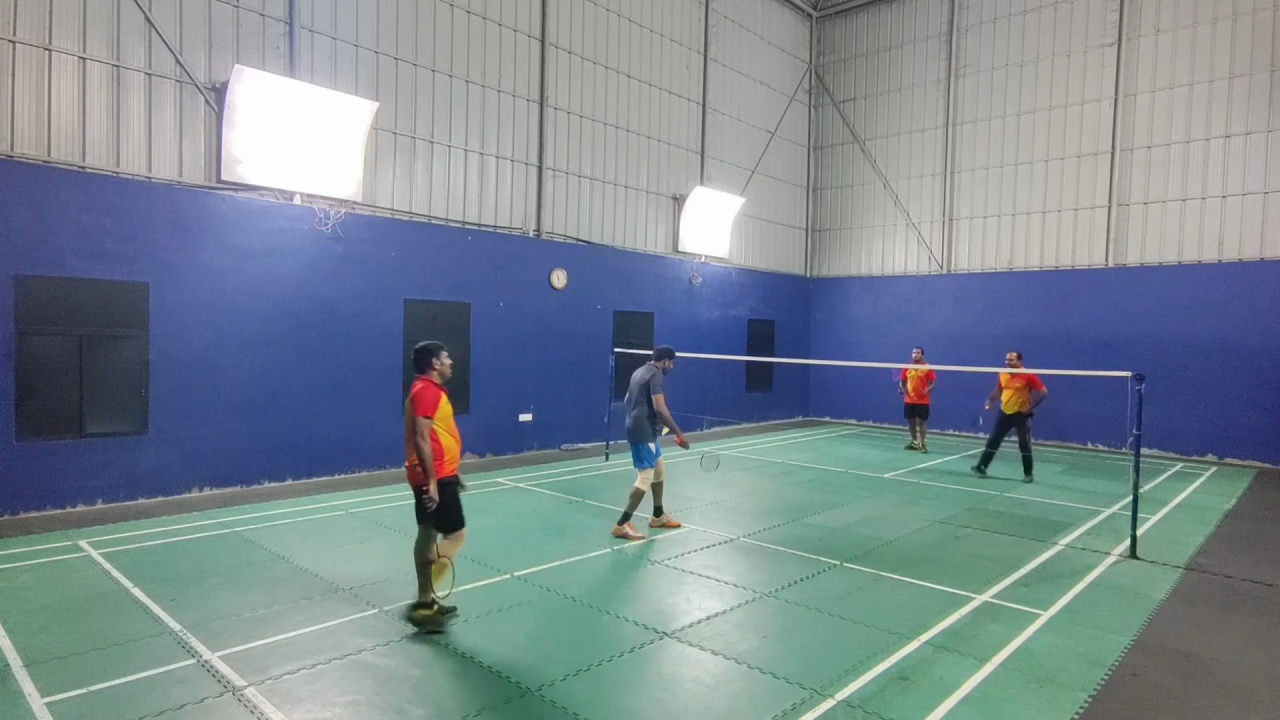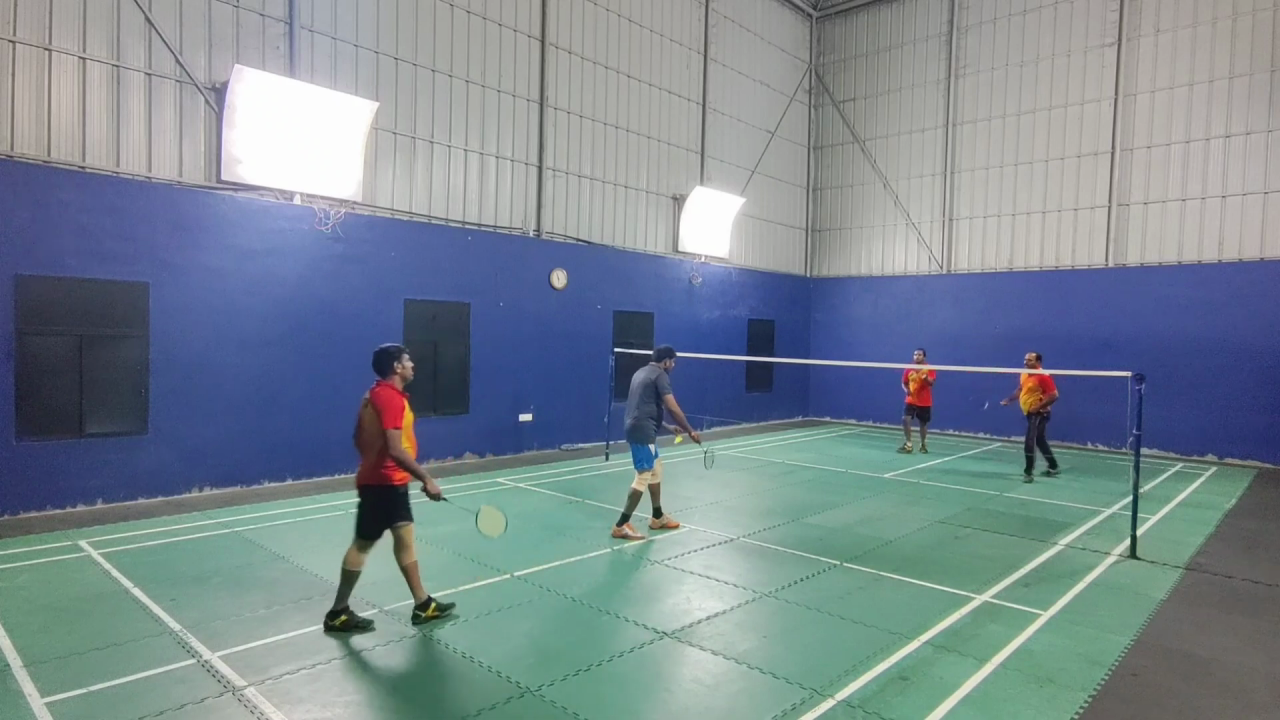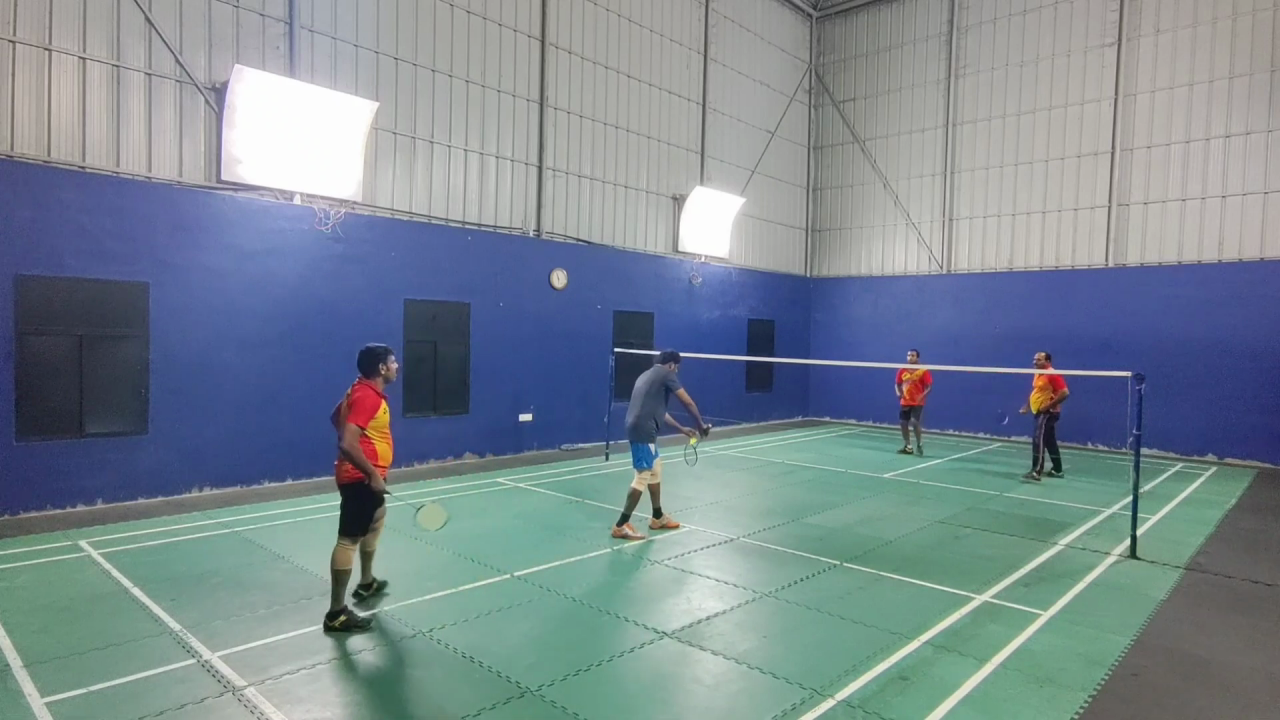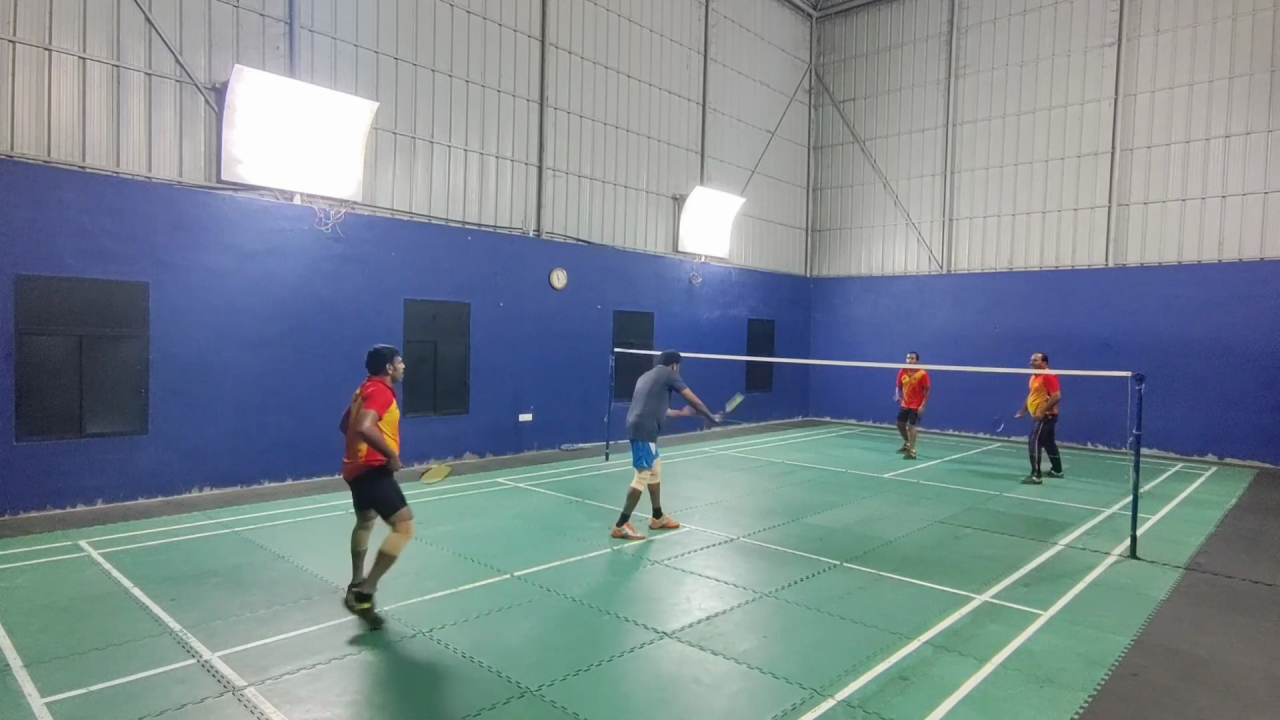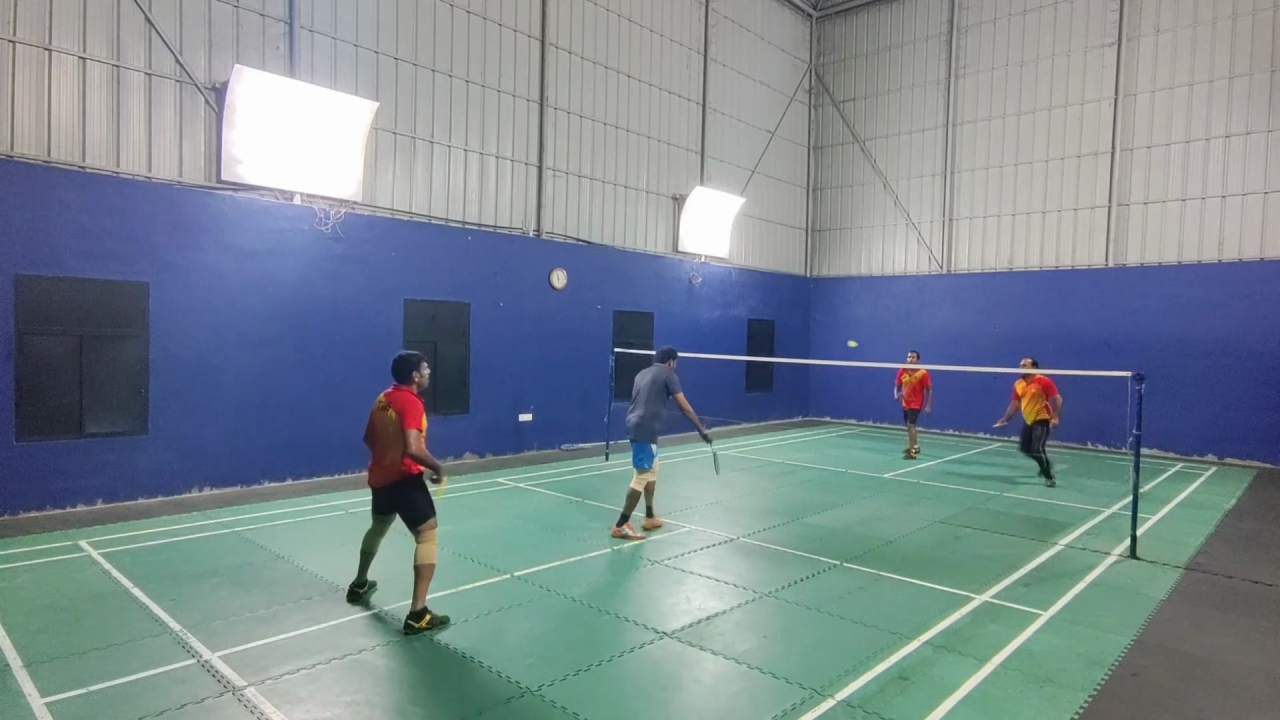
dt=0.4s
person 1, frame 1
left shoulder: (428, 390)
right shoulder: (427, 391)
right elbow: (421, 440)
left wrist: (452, 472)
right wrist: (433, 481)
left hip: (433, 476)
right hip: (436, 478)
left knee: (428, 535)
right knee: (454, 535)
left ankle: (426, 602)
right ankle: (423, 606)
person 1, frame 2
left shoulder: (377, 395)
right shoulder: (390, 398)
left elbow: (358, 437)
right elbow: (396, 450)
right wrist: (427, 479)
left hip: (389, 481)
right hip: (382, 483)
left knee: (404, 536)
right knee: (363, 543)
left ankle: (423, 604)
right ankle: (338, 613)
person 1, frame 3
left shoulder: (361, 390)
right shoulder: (368, 398)
left elbow: (336, 418)
right elbow: (347, 444)
right wrist: (374, 475)
left hip: (360, 475)
right hip: (361, 478)
left knee: (376, 520)
right knee: (349, 540)
left ankle: (366, 583)
right ankle: (336, 613)
person 1, frame 4
left shoulder: (366, 390)
right shoulder: (380, 391)
left elbow: (345, 426)
right elbow: (364, 428)
right wrist: (391, 455)
left hip: (356, 469)
right hip: (372, 469)
left knee: (365, 522)
right knee: (404, 526)
left ankle: (359, 583)
right ankle: (363, 592)
person 1, frame 5
left shoulder: (383, 400)
right shoulder: (411, 402)
left elbow: (369, 439)
right elbow: (413, 449)
right wrist: (437, 467)
left hip: (379, 477)
right hip: (405, 479)
left knee: (378, 528)
right knee: (428, 536)
left ankle: (359, 584)
right ankle: (417, 613)
person 2, frame 1
left shoulder: (641, 372)
right shoulder: (655, 375)
left elbow: (628, 400)
right elbow: (660, 408)
right wrist: (678, 434)
left hip: (643, 429)
right hip: (644, 431)
left knee: (659, 469)
right knee: (645, 477)
left ankle: (658, 516)
right ankle: (622, 524)
person 2, frame 2
left shoulder: (642, 373)
right shoulder: (659, 376)
right elbow: (673, 408)
left wrist: (666, 426)
right wrist: (690, 431)
left hip: (638, 428)
right hip: (643, 431)
left knee: (656, 470)
right knee: (643, 477)
left ankle: (658, 517)
right ankle: (621, 526)
person 2, frame 3
left shoulder: (648, 375)
right shoulder: (665, 374)
right elbow: (687, 402)
left wrist: (681, 429)
right wrist: (701, 425)
left hip: (640, 428)
right hip: (643, 430)
left knee: (655, 470)
right knee: (642, 476)
left ankle: (658, 517)
right ankle: (621, 525)
person 2, frame 4
left shoulder: (648, 376)
right shoulder: (668, 375)
right elbow: (693, 401)
left wrist: (680, 413)
right wrist: (711, 417)
left hip: (639, 427)
right hip: (644, 430)
left knee: (655, 470)
right knee: (642, 475)
left ankle: (658, 517)
right ankle: (621, 525)
person 2, frame 5
left shoulder: (642, 374)
right shoulder: (667, 374)
right elbow: (684, 406)
right wrist: (702, 430)
left hip: (636, 425)
right hip: (645, 429)
left knee: (652, 469)
right knee: (641, 476)
left ankle: (649, 517)
right ankle: (621, 526)
